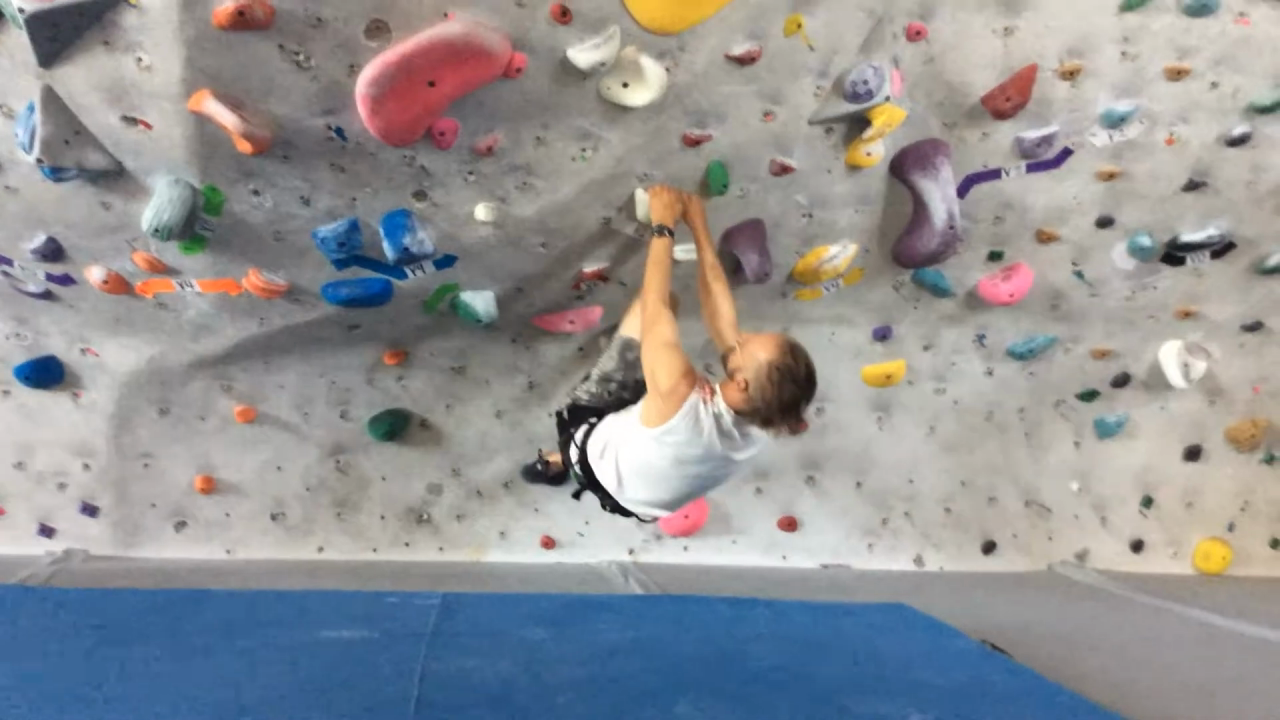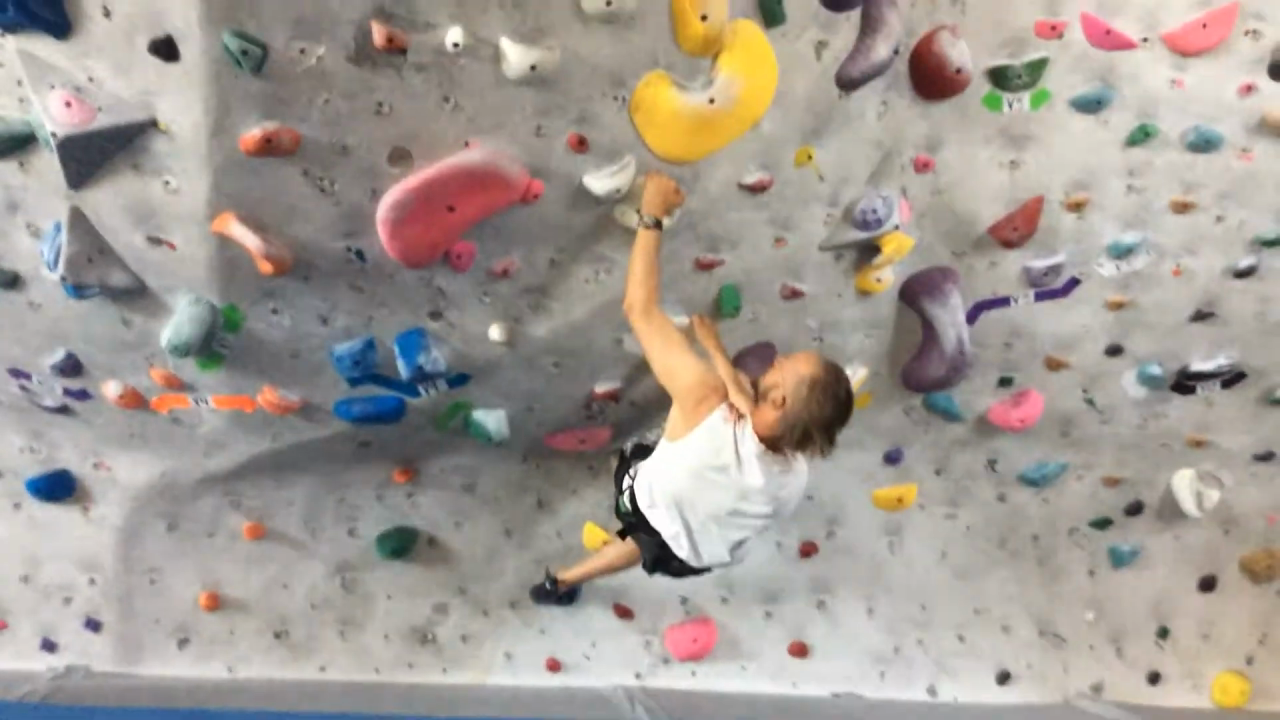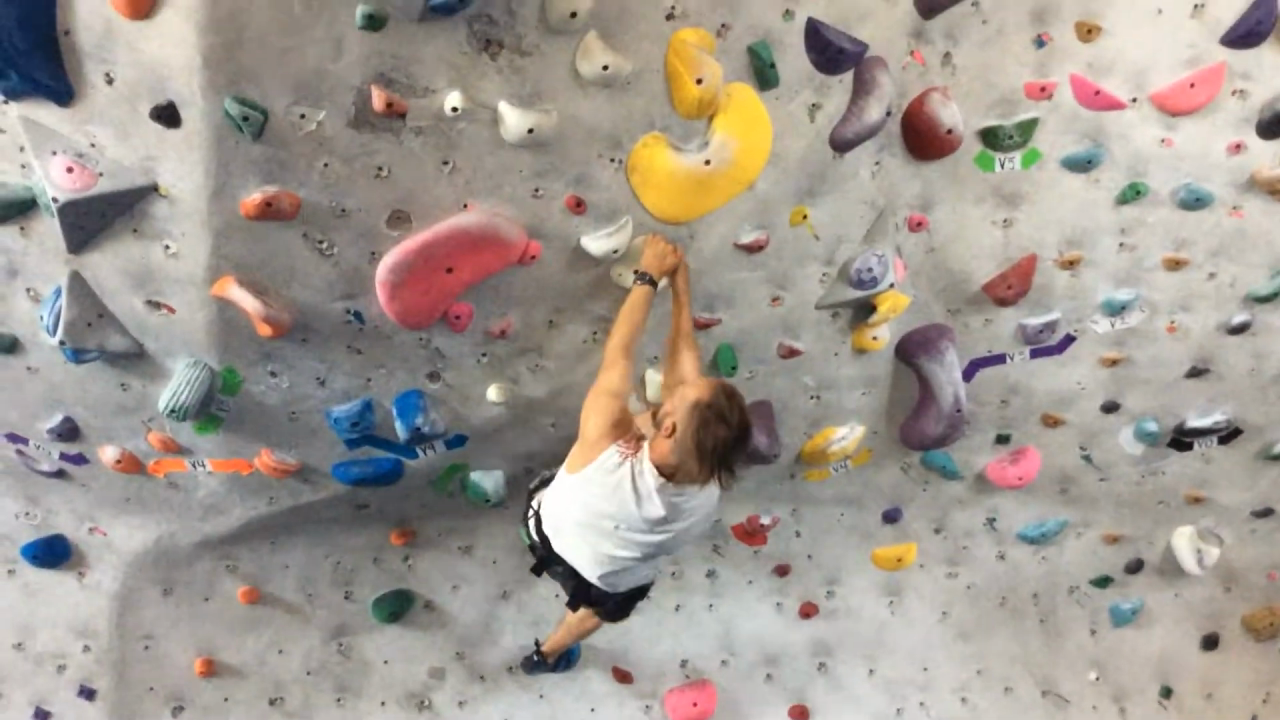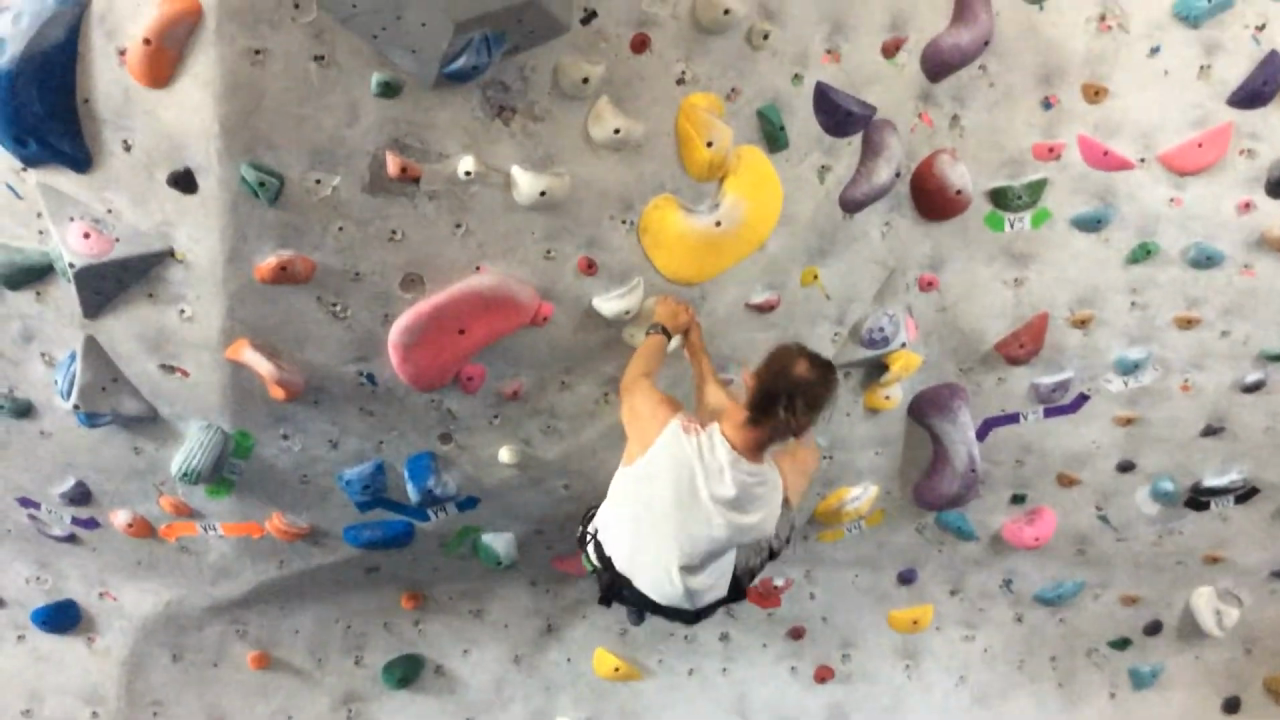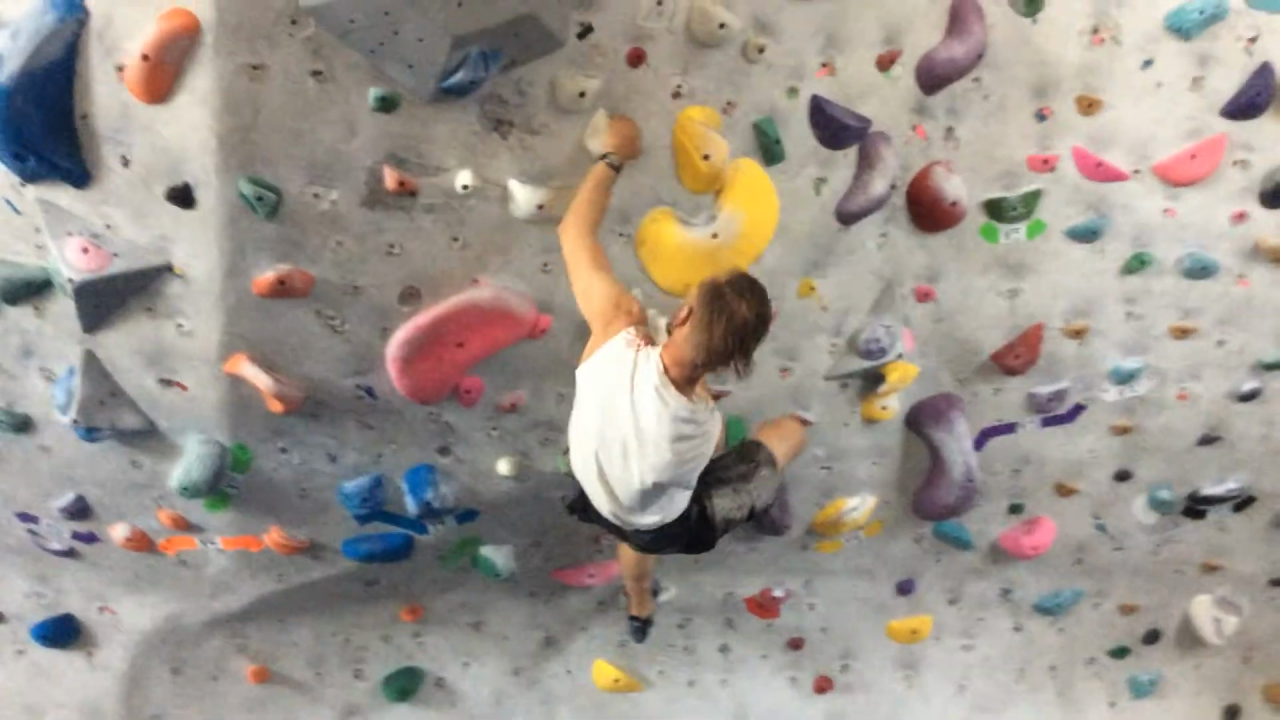
dt=1s
person 1, frame 1
left shoulder: (678, 395)
right shoulder: (763, 424)
left elbow: (656, 308)
right elbow: (722, 318)
left wrist: (663, 226)
right wrist: (699, 228)
left hip: (594, 453)
person 1, frame 2
left shoulder: (705, 406)
right shoulder: (793, 480)
left elbow: (639, 307)
left wrist: (651, 216)
right wrist: (713, 346)
left hip: (644, 501)
right hip: (692, 556)
right ankle: (565, 581)
person 1, frame 3
left shoulder: (605, 443)
right shoulder: (707, 493)
left elbow: (618, 355)
right elbow: (684, 365)
left wrist: (649, 276)
right wrist: (680, 292)
left hip: (549, 531)
right hip: (613, 582)
right knee: (602, 604)
right ankle: (548, 654)
person 1, frame 4
left shoulder: (658, 421)
right shoulder: (768, 494)
left elbow: (634, 380)
right elbow: (716, 402)
left wrist: (662, 328)
right wrist: (693, 340)
left hip: (610, 565)
right hip: (691, 604)
person 1, frame 5
left shoulder: (616, 336)
right shoulder: (703, 431)
left elbow: (574, 230)
left wrist: (612, 155)
left hip: (599, 500)
right hip: (671, 528)
right knee: (790, 431)
left ankle: (639, 610)
right ankle: (763, 508)
